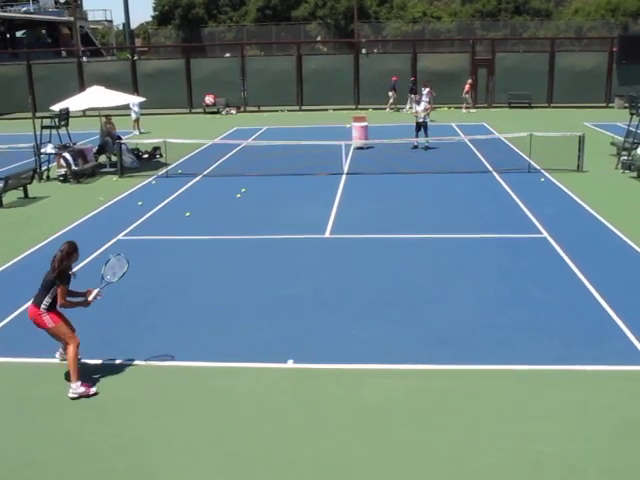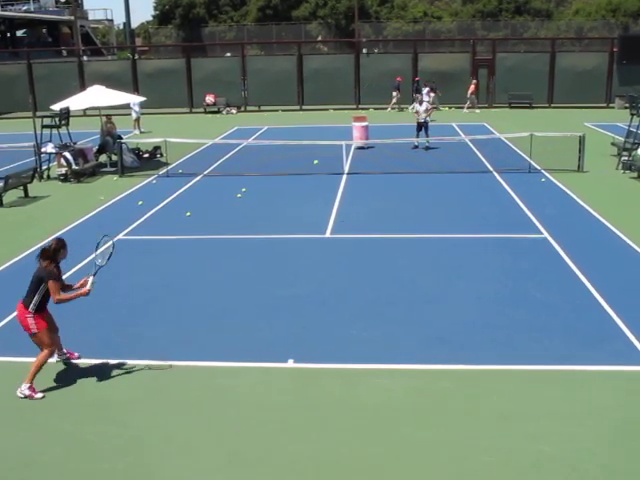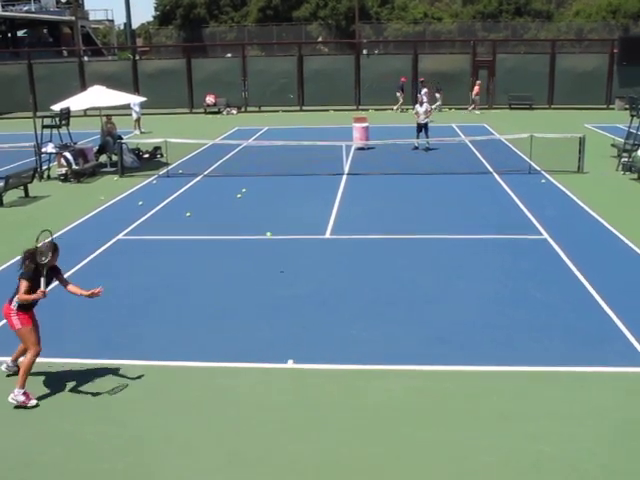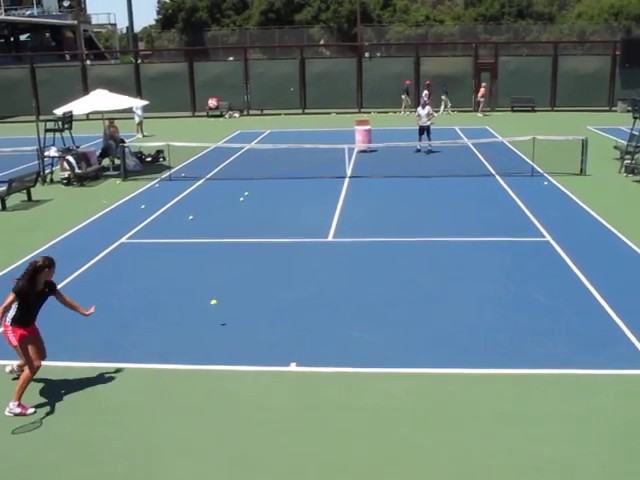
dt=0.2s
person 1, frame 1
left shoulder: (61, 268)
right shoulder: (64, 274)
left elbow: (65, 292)
right elbow: (62, 302)
left wrist: (85, 293)
right wrist: (82, 303)
left hip: (45, 308)
right hip: (41, 313)
left knee: (70, 331)
right knee: (74, 342)
left ankle: (63, 354)
right ankle: (76, 386)
person 1, frame 2
left shoulder: (53, 266)
right shoulder: (50, 270)
left elbow: (62, 288)
right elbow: (56, 299)
left wrist: (78, 286)
right wrist: (80, 293)
left hip: (38, 309)
right hip: (29, 312)
left knee: (54, 331)
right knee: (49, 349)
left ankle: (62, 354)
right ankle: (25, 387)
person 1, frame 3
left shoulder: (52, 269)
right shoulder: (30, 271)
left elbow: (68, 285)
right elbow: (21, 297)
left wrist: (87, 293)
right wrist: (36, 296)
left hip: (27, 311)
right hip: (15, 312)
left knee: (30, 344)
right knee: (34, 349)
right ankle: (19, 393)
person 1, frame 4
left shoulder: (49, 284)
right shoulder: (22, 286)
left elbow: (65, 300)
left wrist: (83, 311)
left hip: (28, 325)
left knee: (41, 356)
right knee: (35, 364)
left ankle: (15, 368)
right ankle: (13, 405)
